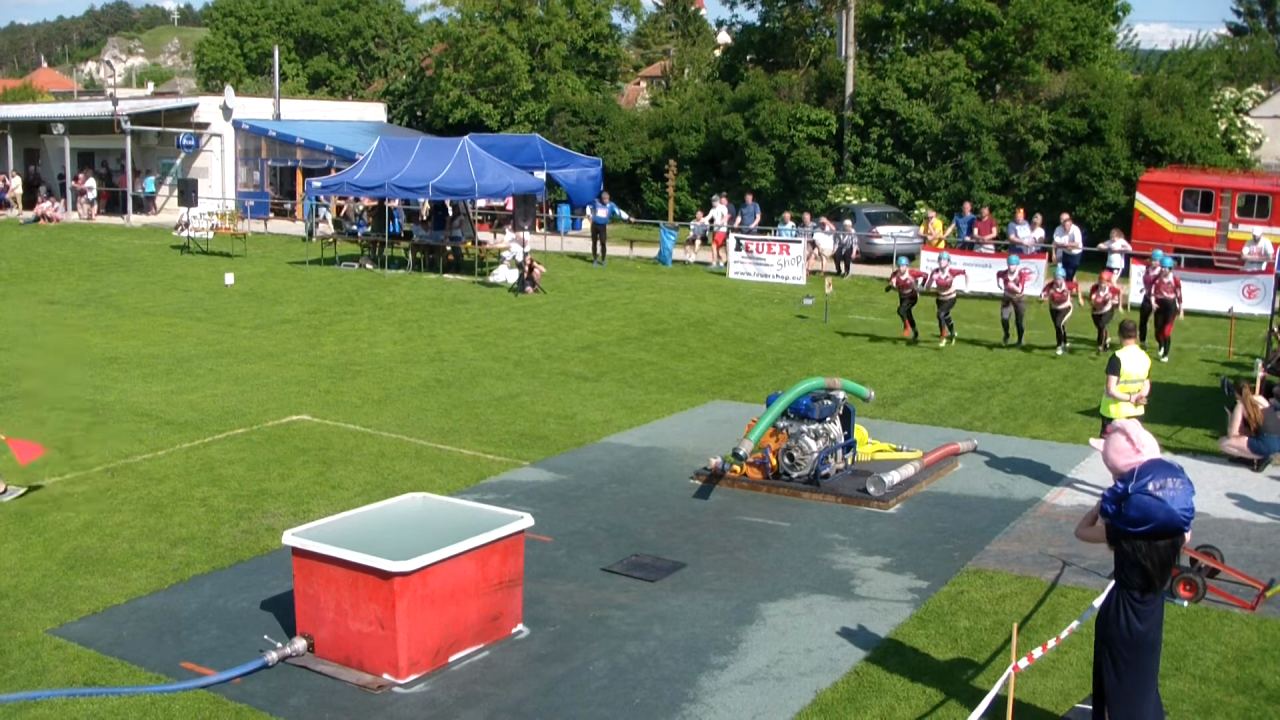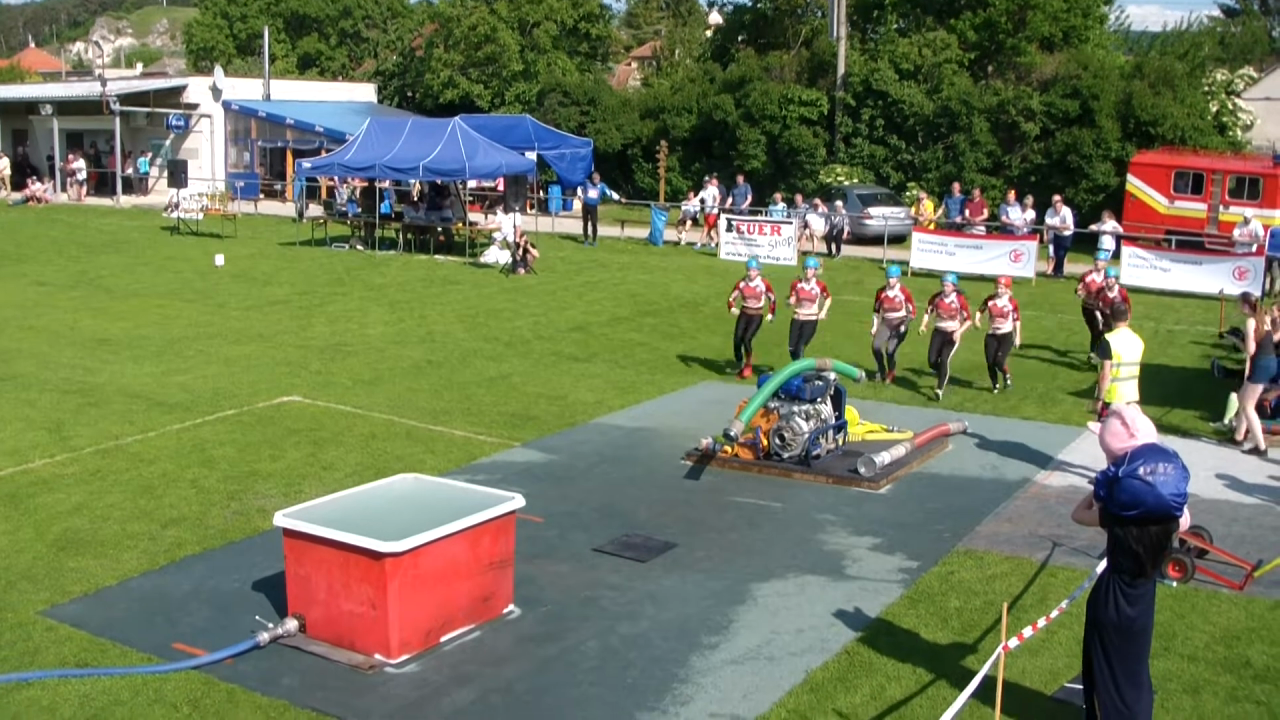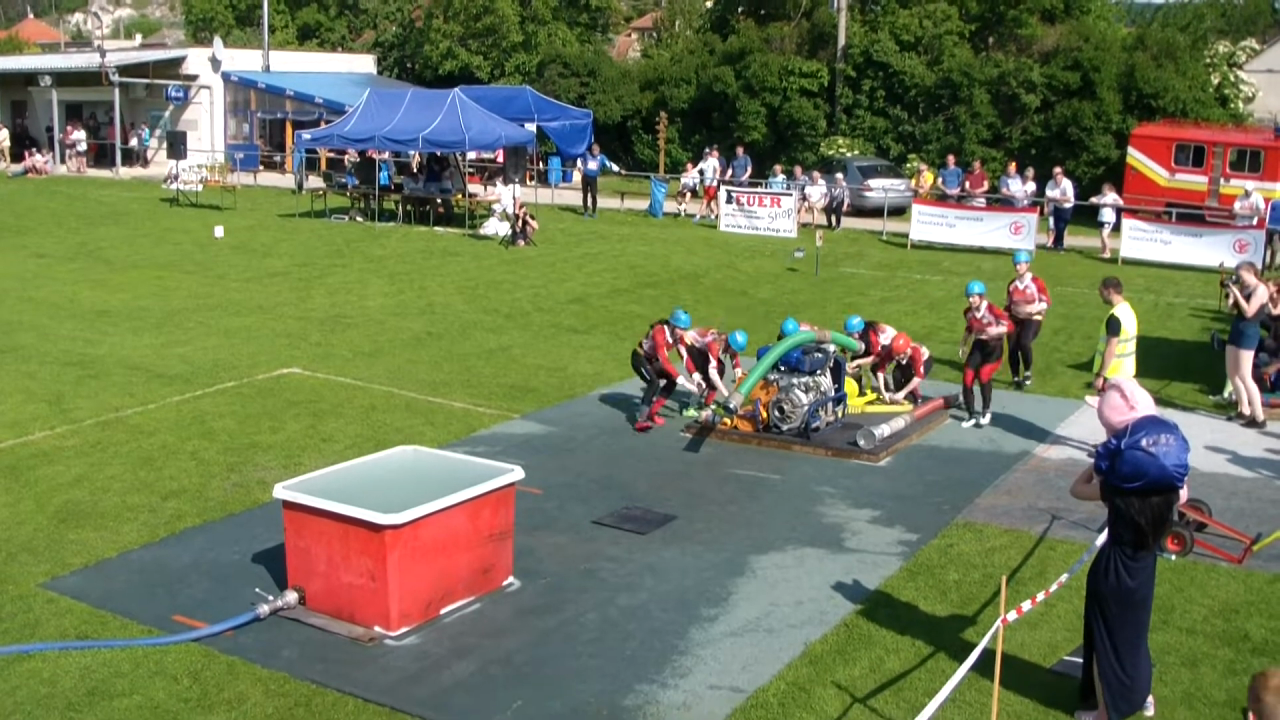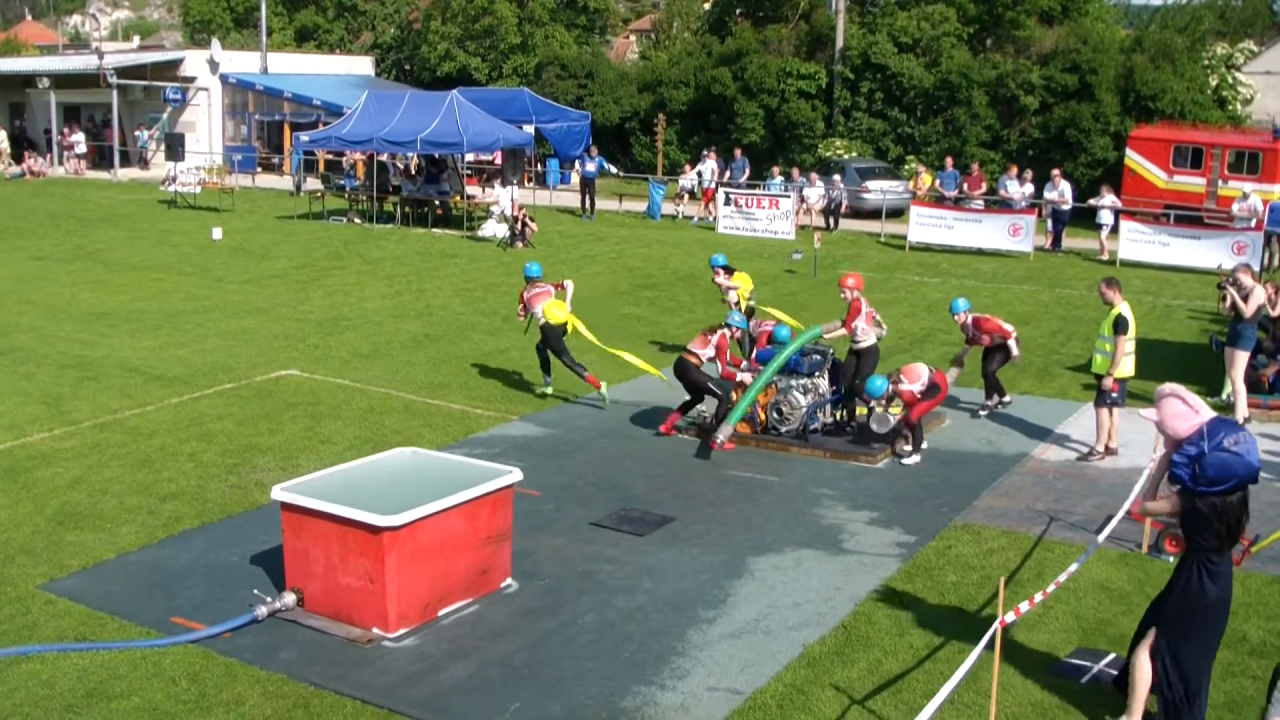
dt=1s
person 1, frame 1
left shoulder: (1124, 531)
right shoulder: (1175, 528)
left elbow: (1082, 530)
left wrist: (1107, 501)
left hip: (1122, 615)
right hip: (1151, 609)
left knee: (1120, 690)
right knee: (1143, 682)
person 1, frame 2
left shoulder: (1117, 513)
right shoulder: (1171, 512)
left elbow: (1079, 513)
right elbow: (1183, 521)
left wrist: (1103, 485)
left hip: (1114, 595)
right hip: (1144, 589)
left knee: (1108, 663)
right knee: (1135, 655)
person 1, frame 3
left shoulder: (1117, 486)
right shoulder: (1168, 484)
left elbow: (1076, 489)
right elbow: (1181, 496)
left wrist: (1104, 458)
left hip: (1114, 568)
right hip: (1144, 564)
left knee: (1106, 639)
right knee: (1133, 631)
person 1, frame 4
left shoulder: (1196, 494)
right shoulder: (1228, 481)
left elbow: (1144, 506)
left wrist: (1162, 465)
right wrist: (1172, 462)
left hip: (1197, 576)
right hip: (1218, 574)
left knee: (1147, 648)
right knee: (1191, 653)
